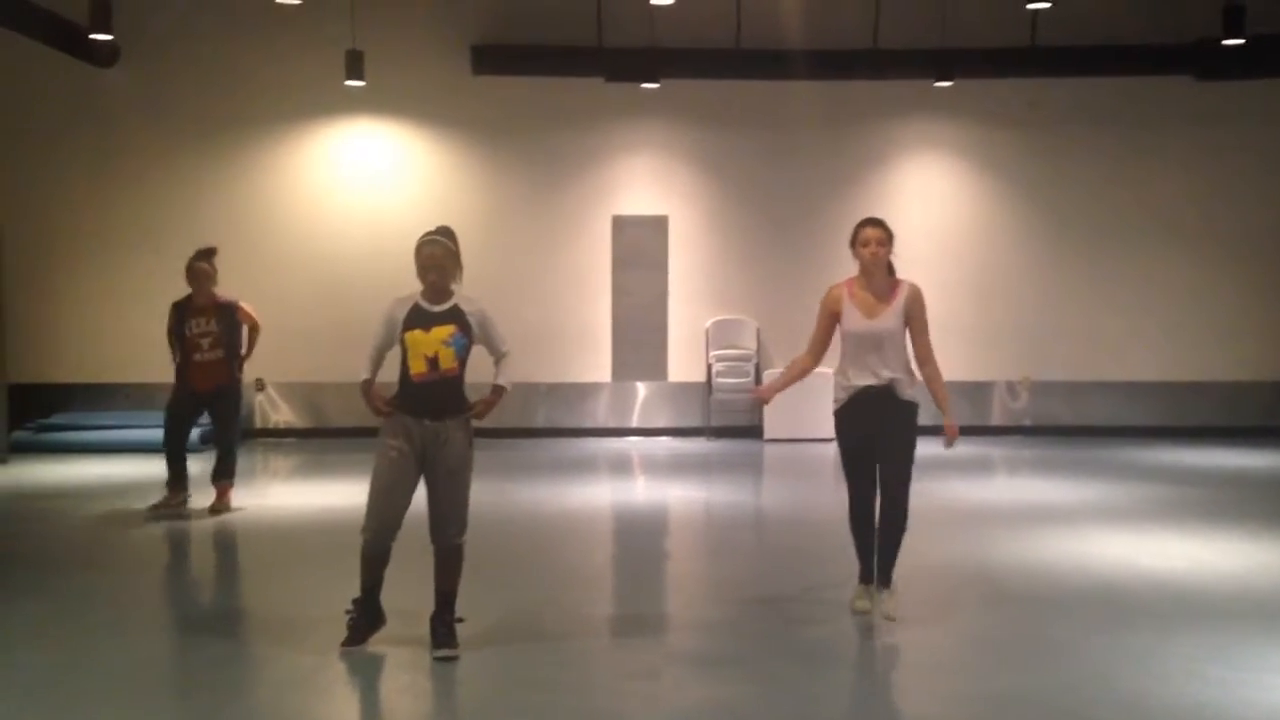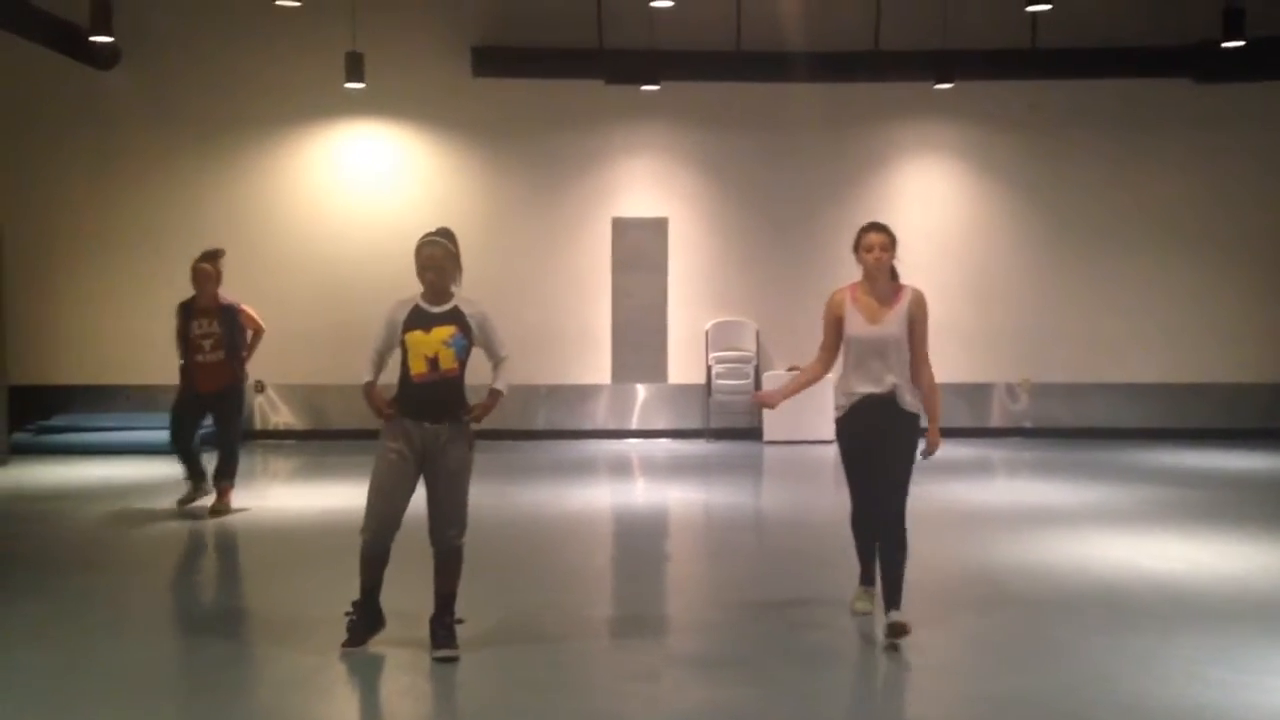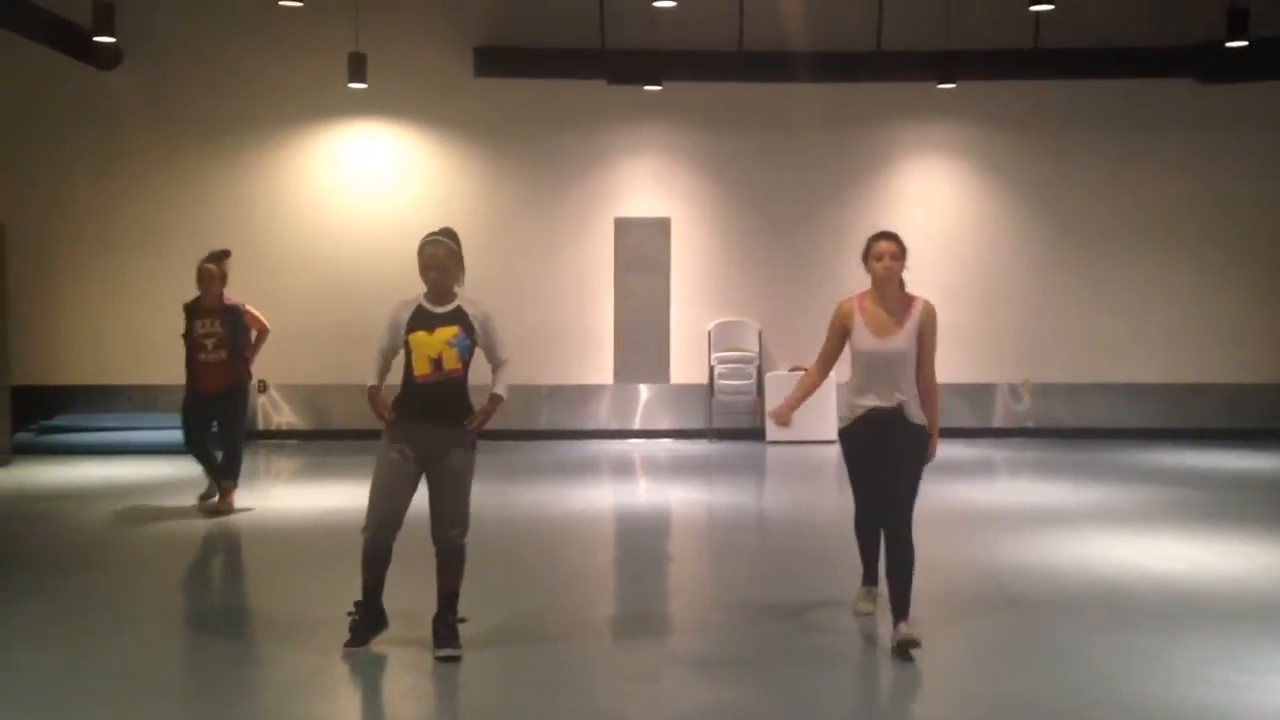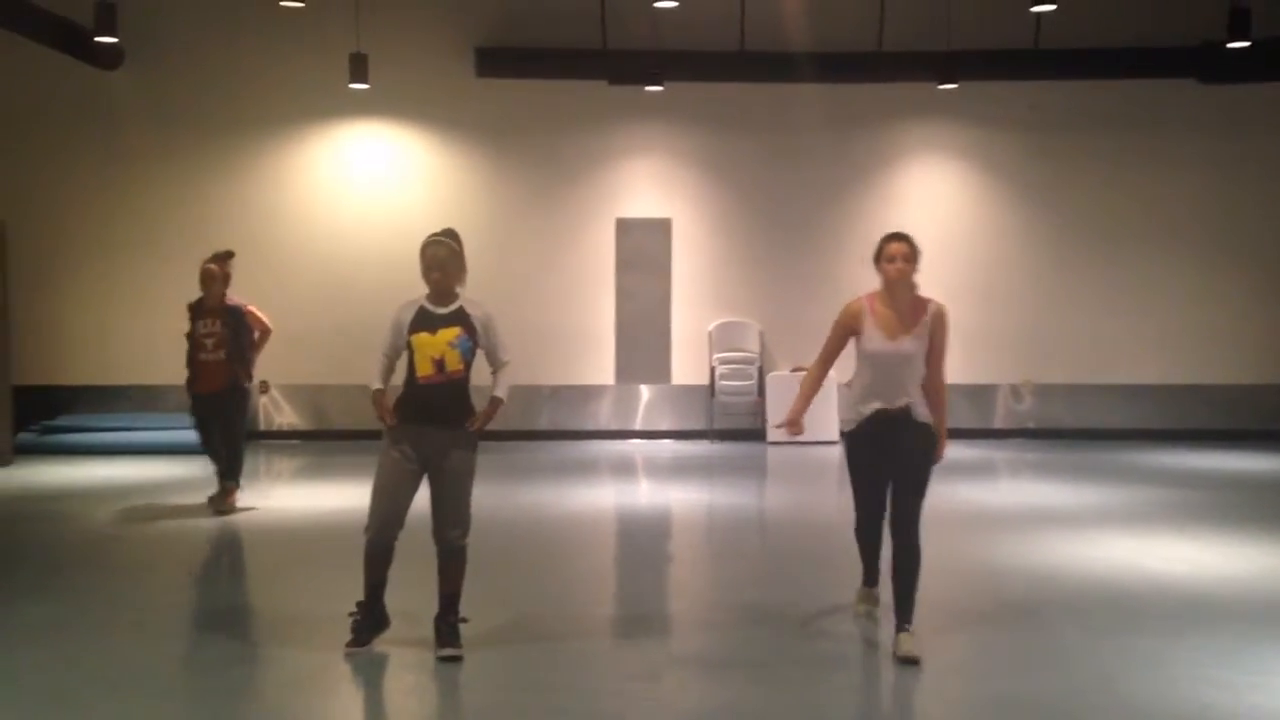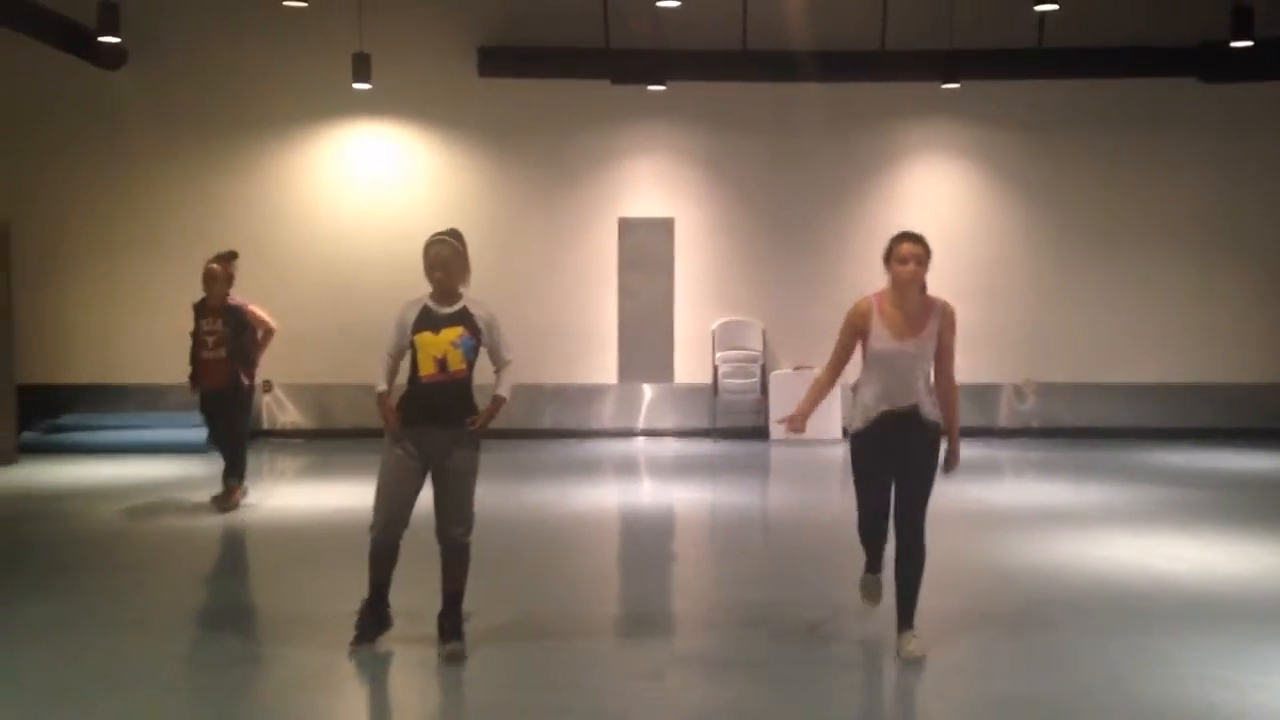
dt=0.1s
person 1, frame 1
left shoulder: (472, 313)
right shoulder: (400, 310)
left elbow: (502, 355)
right elbow: (376, 352)
left wrist: (496, 394)
right wrist: (368, 388)
left hip: (452, 428)
right hip: (403, 426)
left knee: (449, 530)
right knee: (379, 522)
left ankle: (444, 622)
right ankle: (367, 610)
person 1, frame 2
left shoulder: (472, 314)
right shoulder: (401, 312)
left elbow: (500, 359)
right elbow: (378, 355)
left wrist: (492, 398)
right wrist: (371, 389)
left hip: (452, 432)
right hip: (403, 428)
left knee: (448, 532)
right knee: (378, 523)
left ankle: (444, 623)
right ankle: (367, 611)
person 1, frame 3
left shoulder: (475, 315)
right shoulder: (404, 312)
left elbow: (501, 363)
right elbow: (382, 357)
left wrist: (493, 403)
right wrist: (375, 393)
left hip: (454, 433)
right hip: (405, 429)
left knee: (451, 531)
right knee: (379, 522)
left ankle: (446, 622)
right ankle: (369, 611)
person 1, frame 4
left shoulder: (477, 316)
right shoulder: (407, 313)
left elbow: (501, 365)
right elbow: (386, 359)
left wrist: (492, 406)
right wrist: (379, 396)
left hip: (456, 434)
right hip: (407, 431)
left knee: (452, 531)
right knee: (381, 523)
left ankle: (448, 623)
right ankle: (371, 612)
person 1, frame 5
left shoulder: (481, 316)
right shoulder: (411, 312)
left elbow: (504, 364)
right elbow: (390, 359)
left wrist: (494, 406)
right wrist: (383, 397)
left hip: (458, 433)
right hip: (410, 430)
left knee: (455, 529)
right knee: (386, 521)
left ankle: (451, 620)
right ankle: (375, 609)
person 2, frame 1
left shoulder: (909, 294)
right shoulder: (837, 296)
left elbow: (925, 358)
right elbow: (812, 356)
left wrist: (946, 412)
right wrist: (772, 387)
left hip: (897, 403)
right hip: (853, 404)
left knee: (896, 496)
right knee: (860, 498)
left ankle: (886, 584)
right ankle: (866, 580)
person 2, frame 2
left shoulder: (912, 300)
right shoulder: (840, 301)
left elbow: (921, 366)
right elbow: (824, 363)
left wrist: (934, 422)
right wrist: (781, 392)
left hip: (900, 413)
right hip: (855, 413)
left knee: (892, 509)
right knee: (864, 504)
left ankle: (893, 608)
right ankle: (867, 583)
person 2, frame 3
left shoulder: (922, 312)
right shoulder: (848, 311)
left elbow: (926, 378)
right elbow: (821, 367)
left wrist: (934, 431)
right wrist: (788, 404)
left hip: (906, 425)
right hip: (860, 424)
left knee: (899, 521)
right knee: (868, 512)
left ankle: (901, 621)
right ankle: (869, 583)
person 2, frame 4
left shoulder: (934, 314)
right shoulder: (857, 312)
left elbow: (934, 379)
right elbow: (822, 365)
left wrist: (941, 433)
right wrist: (798, 410)
left hip: (912, 427)
right hip: (865, 426)
left knee: (906, 526)
right knee: (869, 518)
left ankle: (904, 627)
right ankle: (869, 582)
person 2, frame 5
left shoulder: (942, 314)
right shoulder: (865, 310)
left elbow: (945, 381)
right elbow: (834, 369)
left wrist: (954, 439)
right wrist: (803, 411)
left hip: (920, 426)
right hip: (871, 426)
left knee: (911, 526)
right knee: (872, 518)
left ankle: (907, 628)
right ankle: (872, 569)
person 3, frame 1
left shoulder: (230, 308)
right shoulder: (179, 309)
left elbow: (255, 325)
right elbow: (172, 334)
left wrist: (245, 356)
right wrist: (179, 359)
left hip: (225, 386)
right hip: (190, 386)
left knee: (225, 439)
right knee: (173, 436)
left ankle: (223, 492)
right ankle: (177, 491)
person 3, frame 2
left shoulder: (232, 310)
right shoulder: (184, 310)
left elbow: (259, 329)
left wrist: (245, 358)
right wrist: (187, 360)
left hip: (227, 387)
right hip: (194, 387)
left knee: (227, 439)
right knee: (180, 437)
left ankle: (224, 492)
right ankle: (197, 483)
person 3, frame 3
left shoulder: (236, 310)
right shoulder: (190, 310)
left elbow: (264, 329)
left wrist: (248, 358)
right wrist: (193, 362)
left hip: (231, 386)
right hip: (199, 386)
left knee: (230, 440)
right knee: (193, 437)
left ankle: (227, 492)
right ankle: (215, 479)
person 3, frame 4
left shoulder: (238, 310)
right shoulder: (194, 310)
left elbow: (266, 329)
left wrist: (250, 358)
right wrist: (192, 373)
left hip: (232, 386)
right hip: (203, 387)
left knee: (232, 438)
right knee: (208, 439)
left ankle: (230, 489)
right ankle: (226, 484)
person 3, frame 5
left shoulder: (239, 309)
right shoulder: (199, 309)
left elbow: (269, 328)
left wrist: (253, 358)
right wrist: (196, 371)
left hip: (234, 385)
right hip: (208, 385)
left knee: (234, 437)
right knee: (218, 438)
left ankle: (233, 488)
right ankle: (233, 484)
